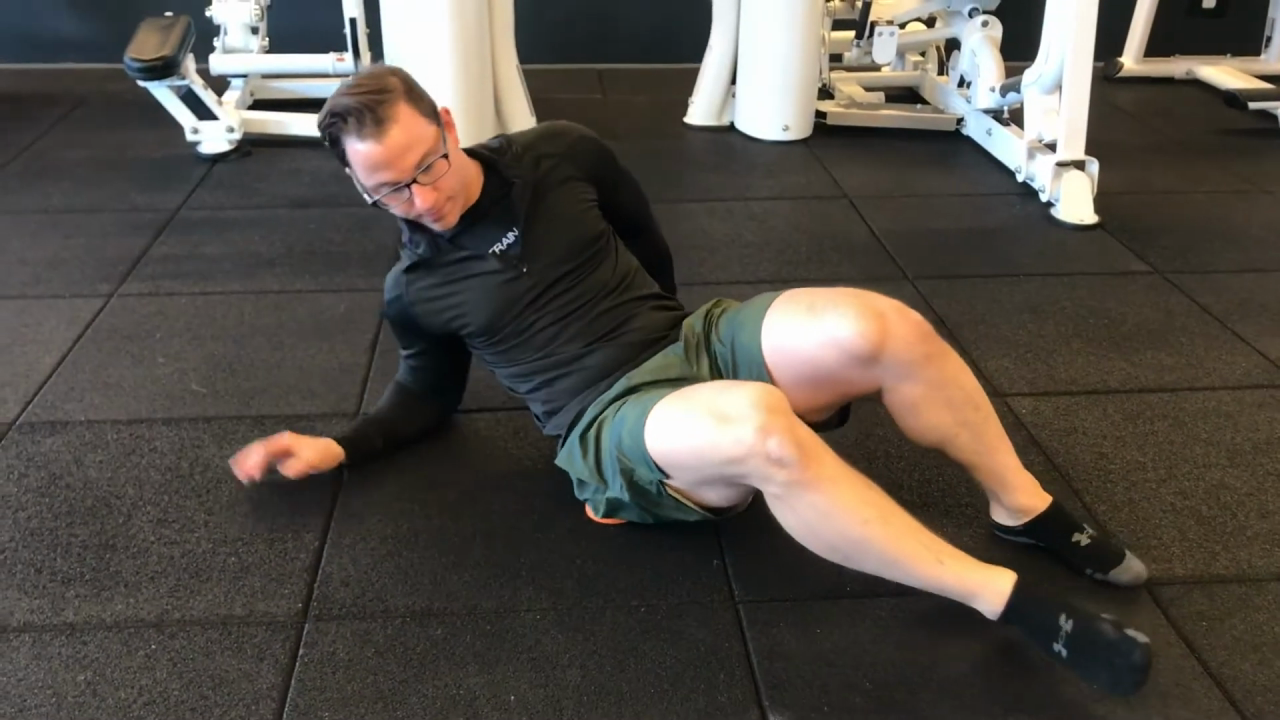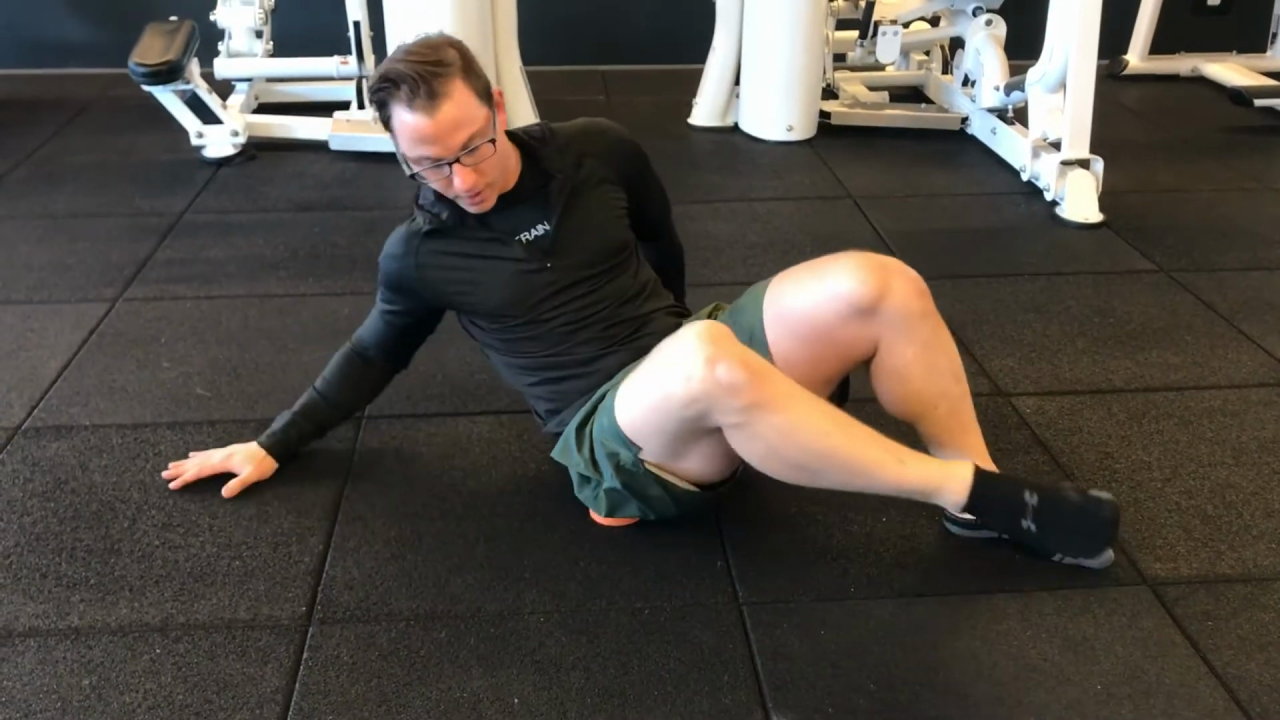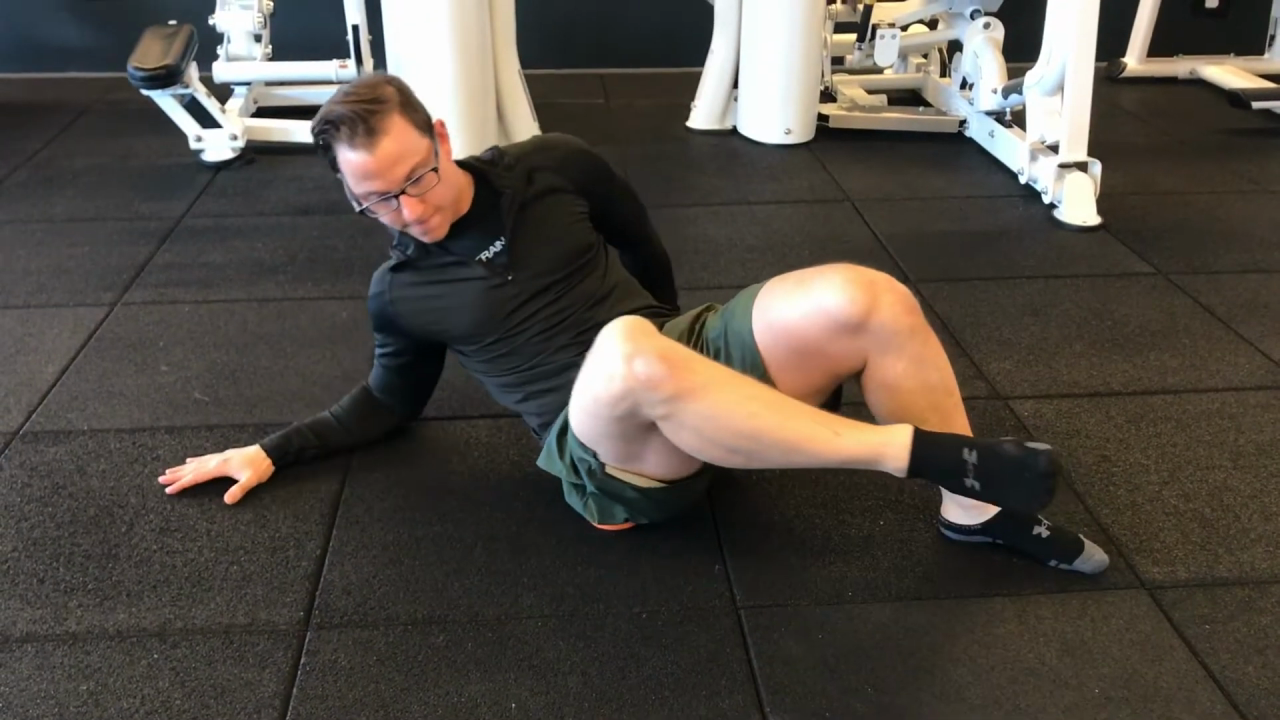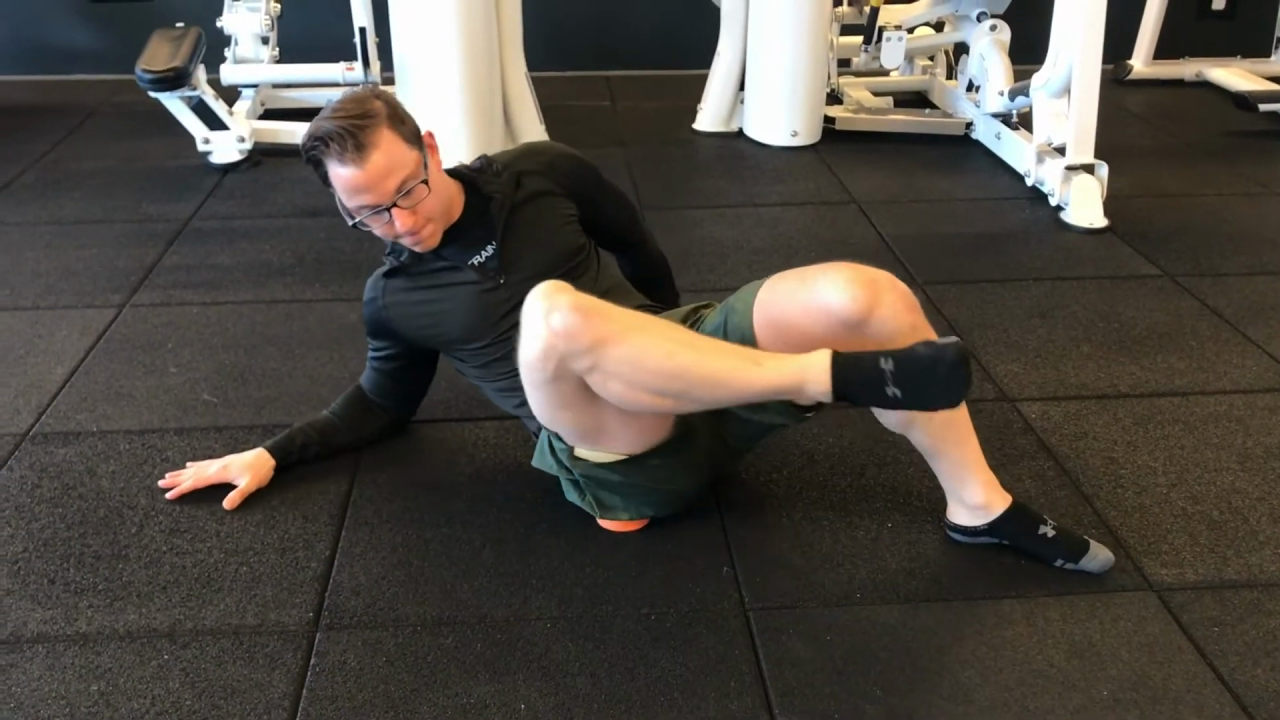
dt=0.5s
person 1, frame 1
left shoulder: (557, 155)
right shoulder: (415, 290)
right elbow: (428, 398)
right wrist: (334, 449)
left hip: (703, 341)
right hip: (615, 432)
left knee: (881, 330)
right knee: (759, 425)
left ankle: (1024, 510)
right ankle: (1012, 601)
person 1, frame 2
left shoulder: (597, 152)
right shoulder: (419, 256)
right elbow: (374, 357)
right wrist: (272, 447)
left hip: (694, 353)
right hip: (616, 439)
left knee: (878, 286)
right knee: (710, 365)
left ankle: (979, 500)
right ankle: (981, 492)
person 1, frame 3
left shoulder: (552, 166)
right shoulder: (400, 293)
right elbow: (388, 403)
right wrist: (269, 452)
left hip: (695, 349)
right hip: (612, 454)
left knee: (864, 299)
right knee: (629, 350)
left ankle: (978, 510)
right ankle: (921, 452)
person 1, frame 4
left shoulder: (539, 173)
right shoulder: (393, 299)
right elbow: (379, 406)
right wrist: (270, 453)
left hip: (696, 365)
right hip: (615, 454)
left knee: (865, 297)
right knee: (551, 313)
left ankle: (980, 507)
right ankle: (834, 377)
